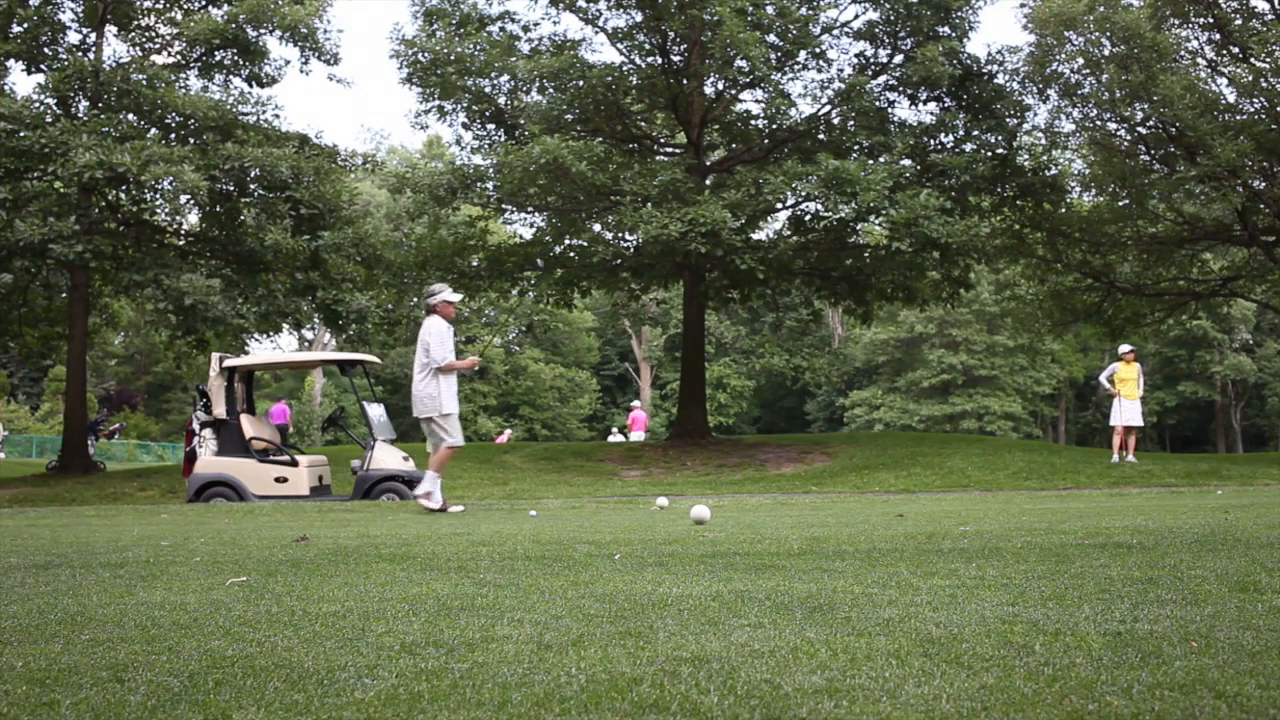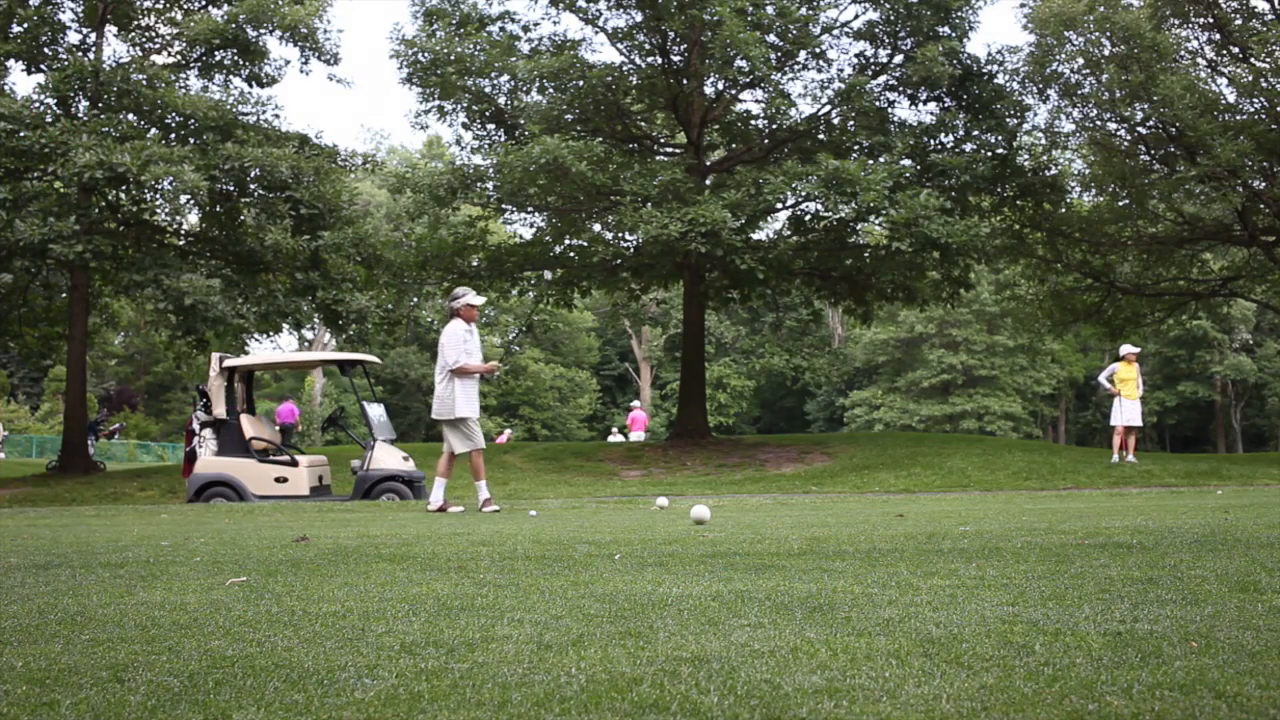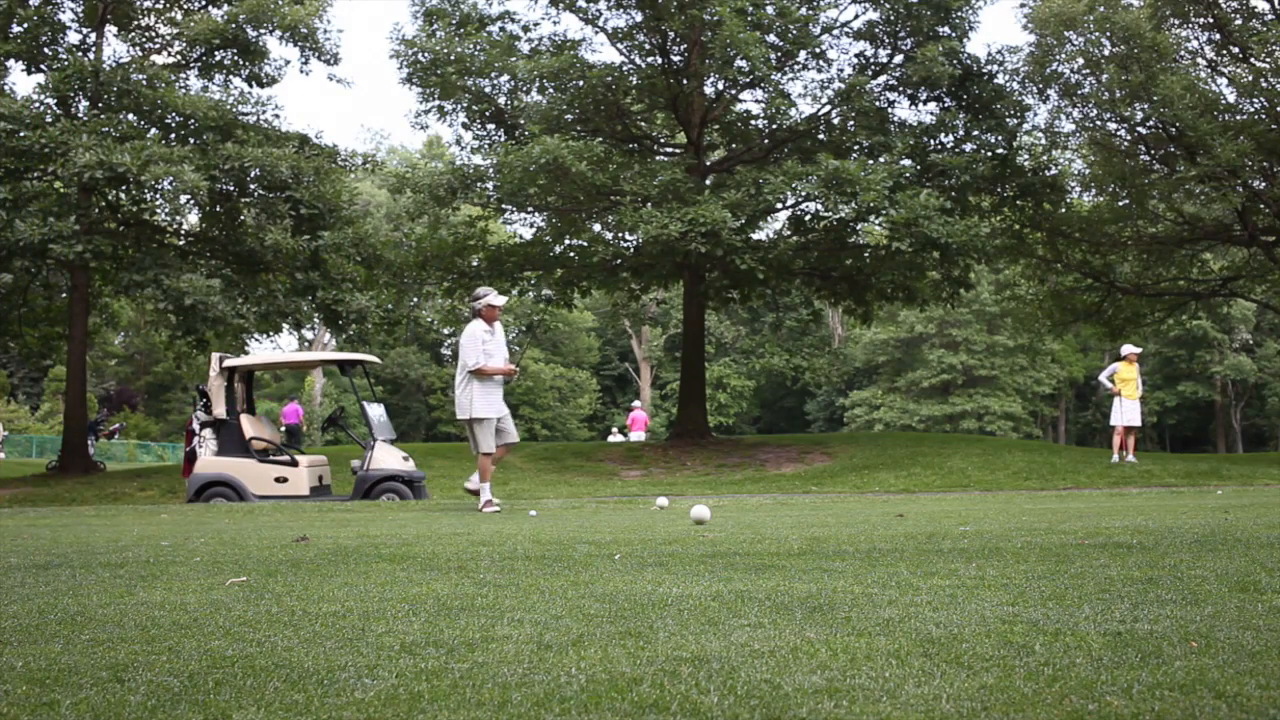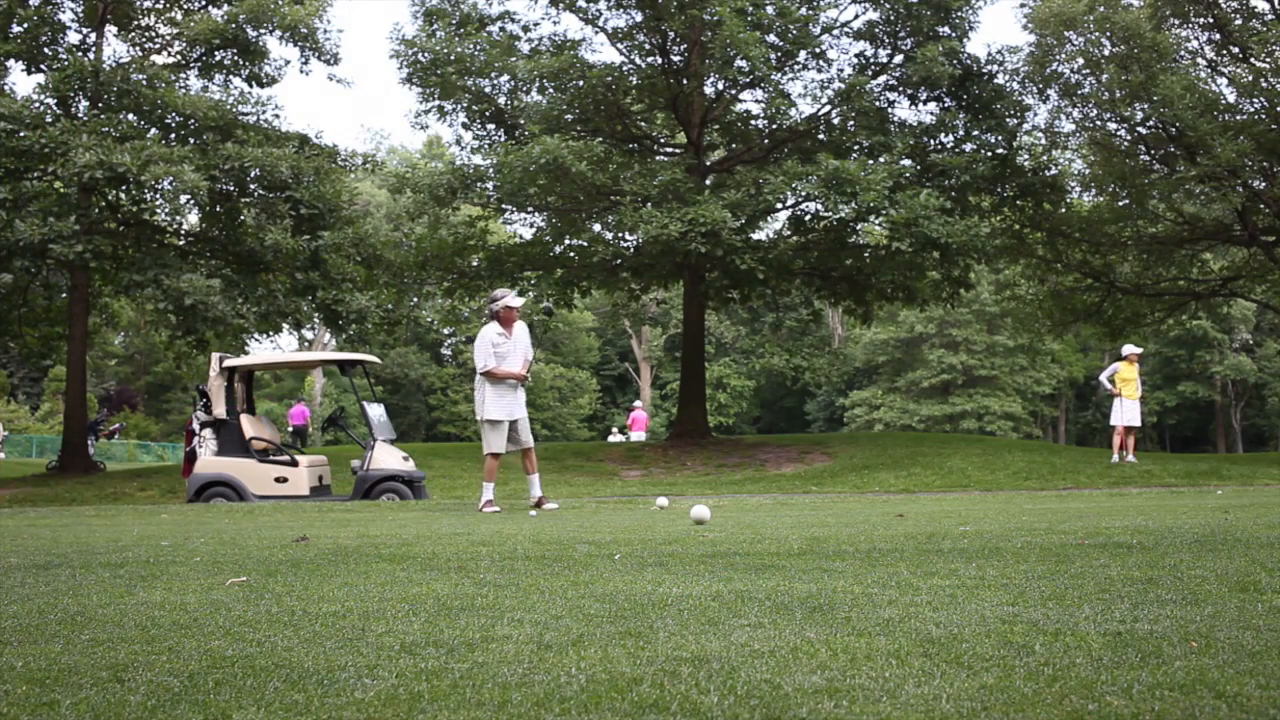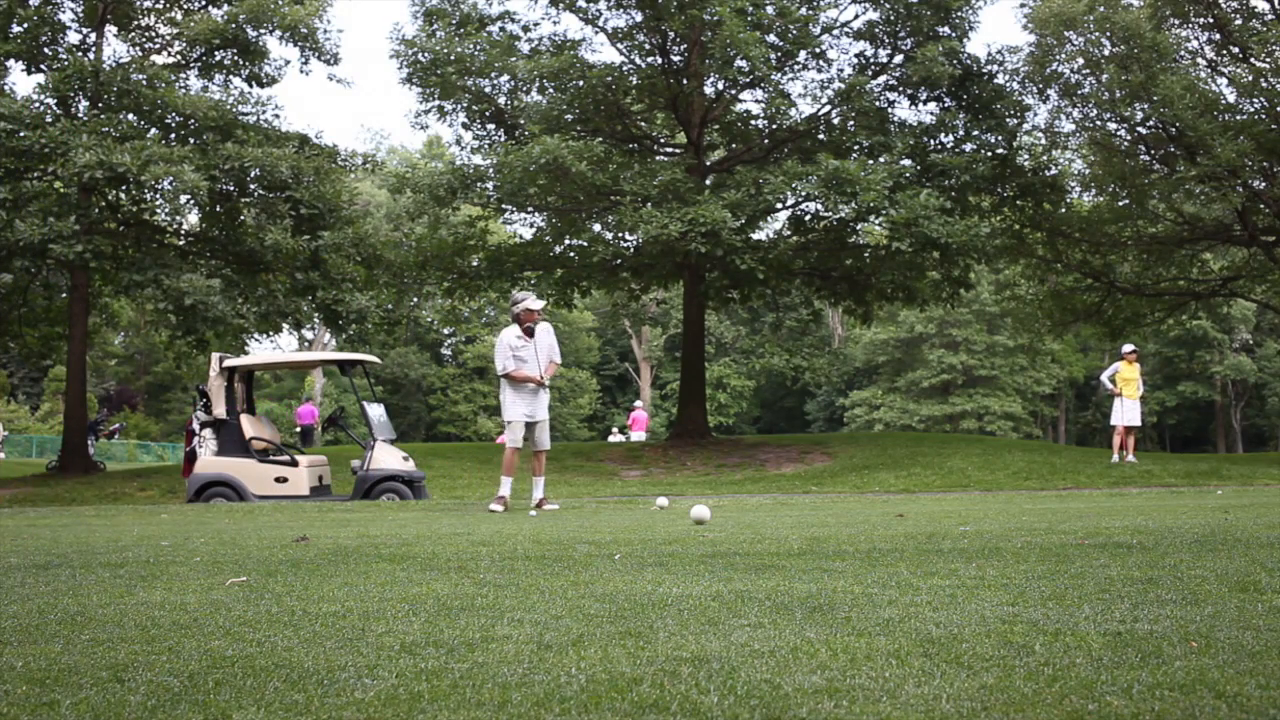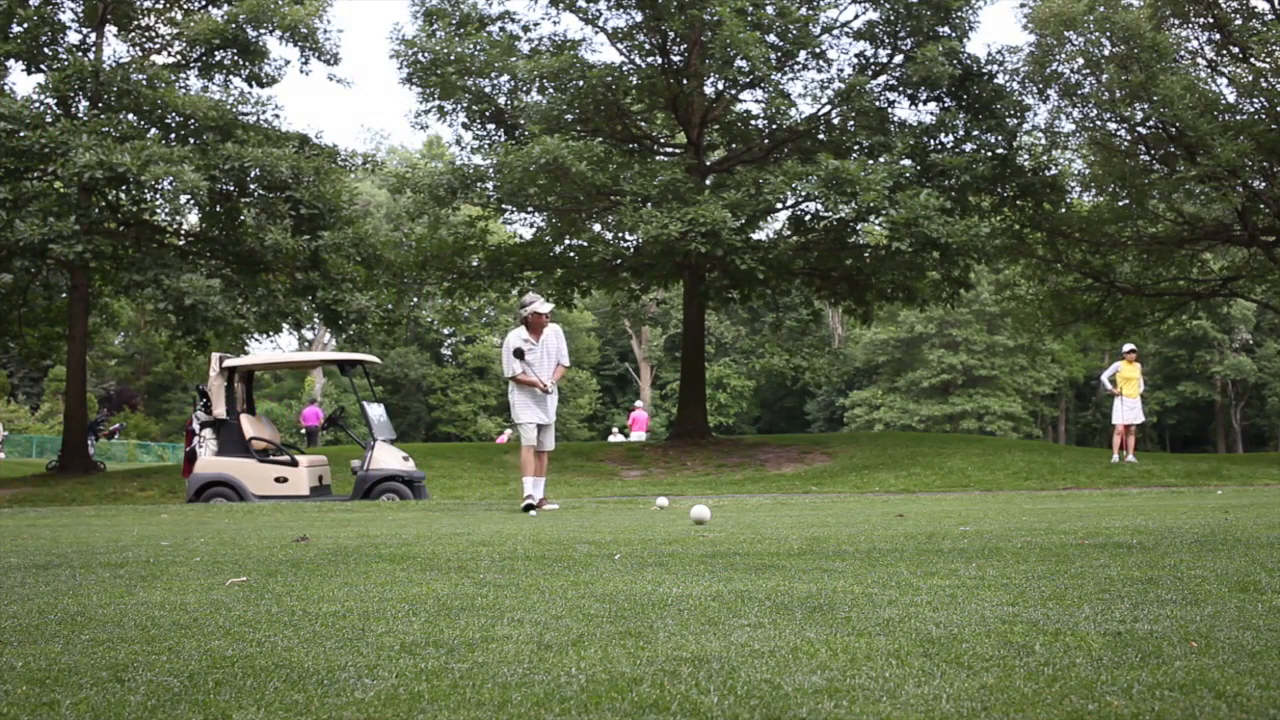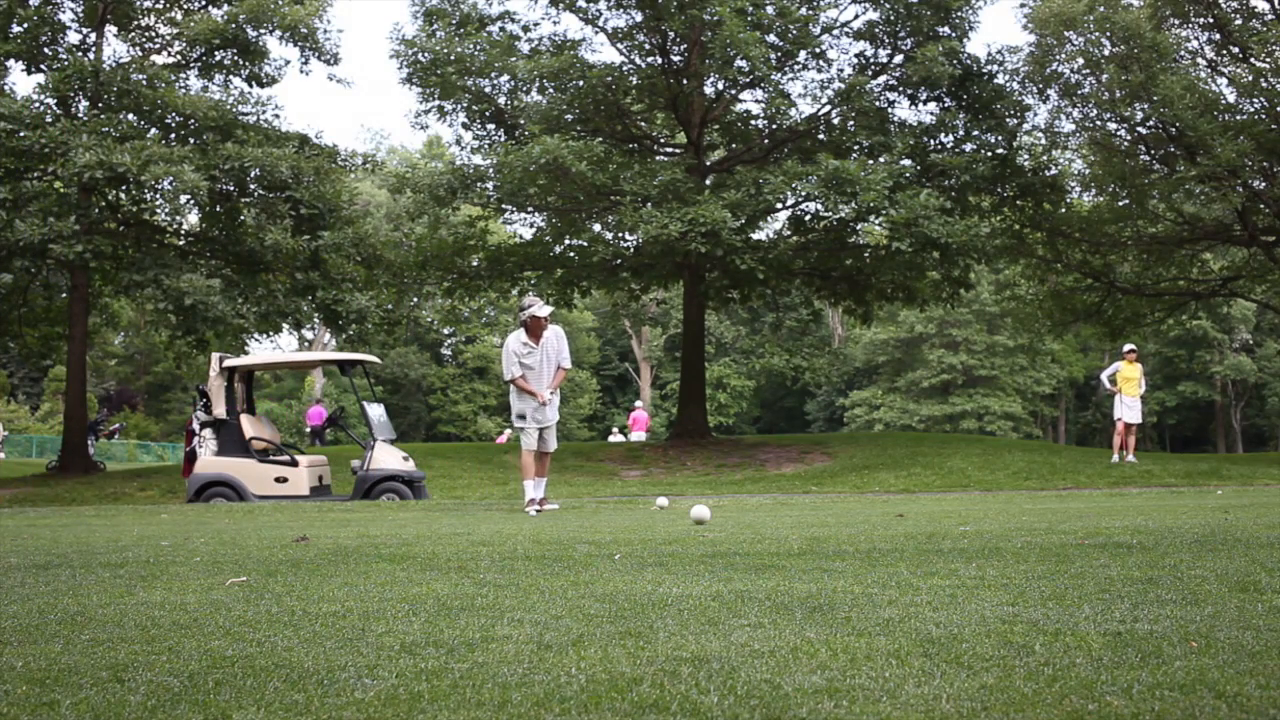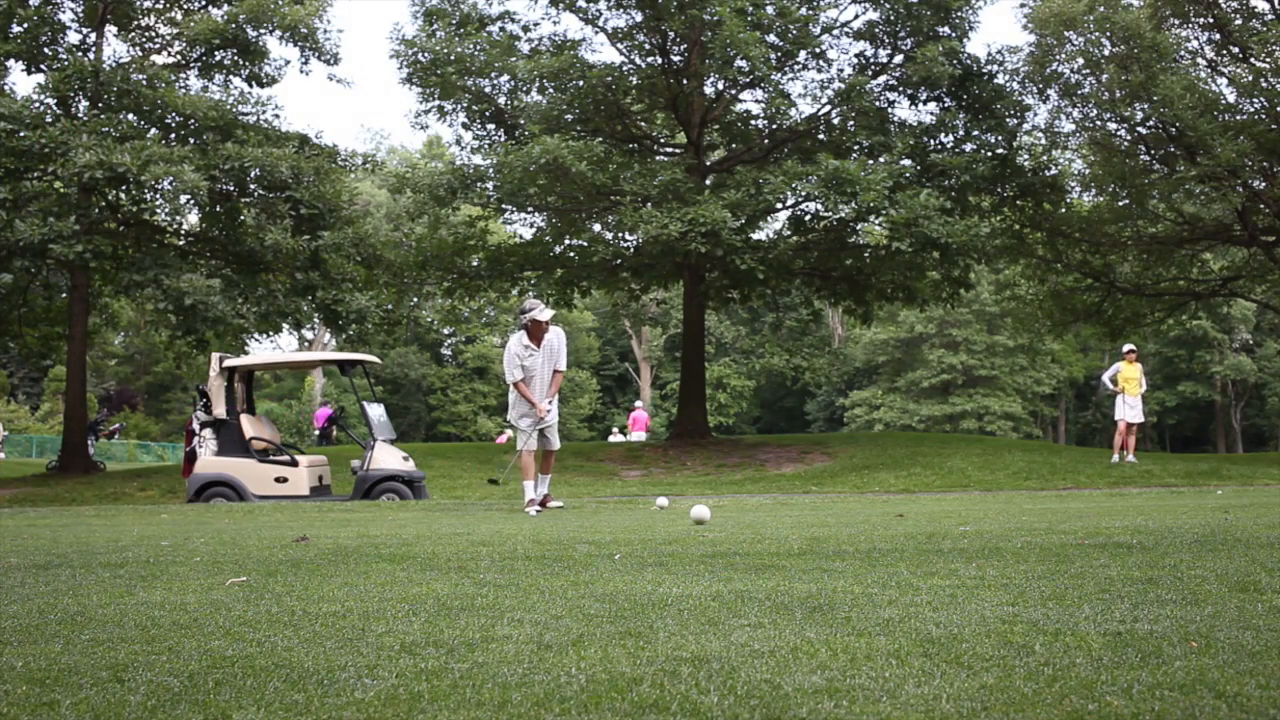
dt=0.3s
person 1, frame 1
left shoulder: (436, 325)
right shoulder: (437, 326)
right elbow: (442, 363)
left wrist: (462, 364)
right wrist: (465, 364)
left hip: (436, 396)
right hip: (436, 397)
left knee: (439, 447)
right knee: (452, 443)
left ankle: (435, 499)
right ankle: (425, 489)
person 1, frame 2
left shoulder: (470, 329)
right shoulder: (454, 331)
right elbow: (456, 365)
left wrist: (487, 367)
right wrist: (483, 369)
left hip: (465, 399)
right hip: (457, 400)
left knee: (452, 451)
right knee: (476, 446)
left ankle: (437, 500)
right ankle: (484, 497)
person 1, frame 3
left shoulder: (497, 327)
right shoulder: (473, 332)
left elbow: (502, 358)
right elbow: (475, 366)
left wrist: (508, 369)
right wrist: (502, 371)
left hip: (494, 398)
right hip: (477, 400)
left knee: (508, 439)
right knee: (485, 450)
left ankle: (477, 482)
right ankle: (486, 498)
person 1, frame 4
left shoulder: (521, 328)
right shoulder: (487, 334)
left elbow: (527, 357)
right elbow: (486, 369)
left wrist: (524, 372)
right wrist: (513, 375)
left hip: (516, 399)
right hip: (494, 401)
left knee: (527, 447)
right knee: (494, 451)
left ankle: (536, 495)
right ankle: (487, 498)
person 1, frame 5
left shoulder: (546, 329)
right shoulder: (506, 336)
left elbow: (555, 359)
right elbow: (506, 371)
left wrist: (546, 376)
right wrist: (531, 378)
left hip: (539, 399)
right hip: (516, 400)
left knee: (541, 448)
right knee: (513, 445)
left ankle: (538, 496)
right ankle: (503, 494)
person 1, frame 6
left shoulder: (555, 331)
right shoulder: (514, 339)
left elbow: (563, 362)
right elbow: (513, 374)
left wrist: (551, 382)
right wrist: (537, 383)
left hip: (548, 401)
right hip: (525, 400)
left knee: (544, 449)
right knee: (529, 444)
left ankle: (539, 496)
right ankle: (528, 494)
person 1, frame 7
left shoulder: (556, 333)
right shoulder: (513, 342)
left elbow: (564, 366)
right elbow: (513, 377)
left wrist: (551, 390)
right wrist: (536, 393)
left hip: (549, 404)
right hip: (525, 403)
left knee: (546, 450)
right knee: (529, 448)
left ankle: (540, 496)
right ankle: (530, 498)
person 1, frame 8
left shoulder: (557, 335)
right shoulder: (515, 345)
left elbow: (559, 370)
right elbow: (516, 381)
left wrist: (548, 400)
right wrist: (536, 404)
left hip: (548, 404)
right hip: (524, 406)
left knee: (551, 448)
right knee: (528, 449)
left ankle: (543, 493)
right ankle: (530, 498)
